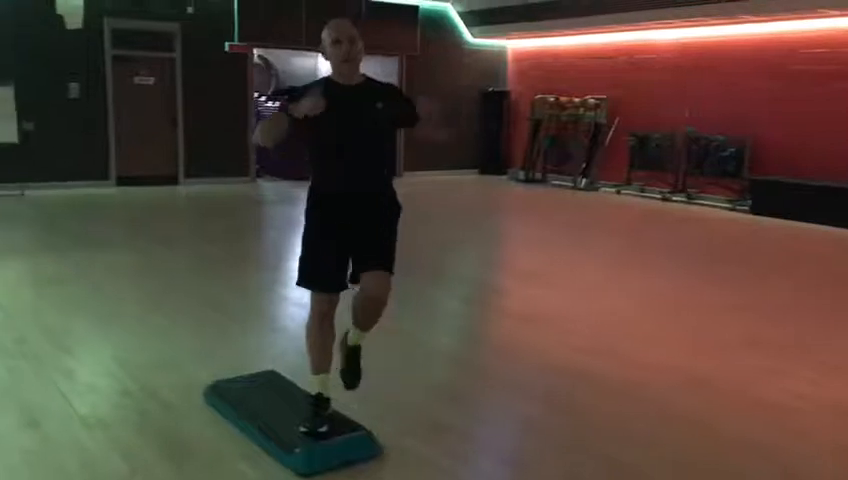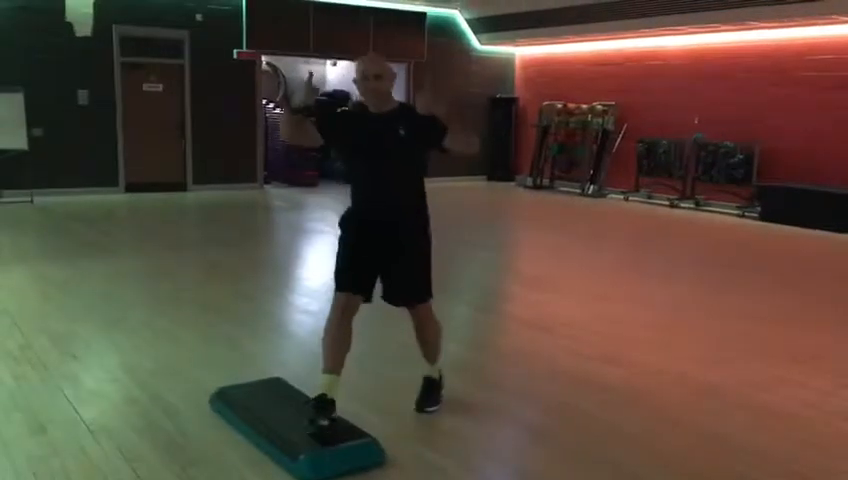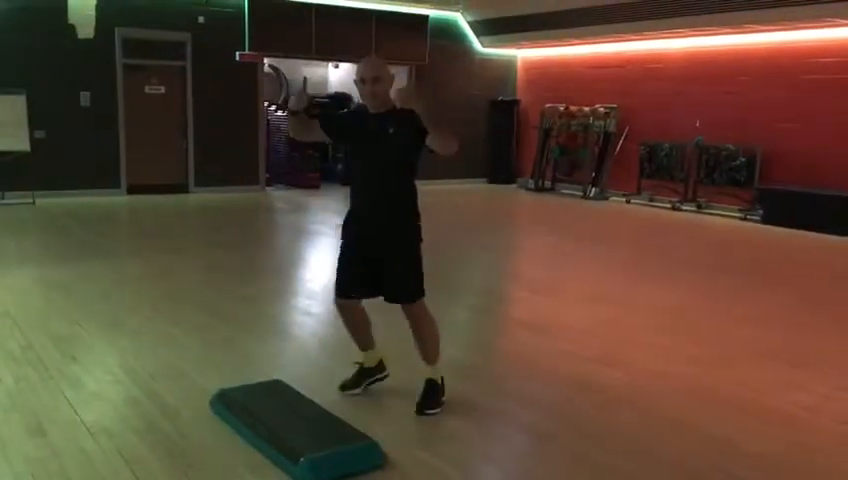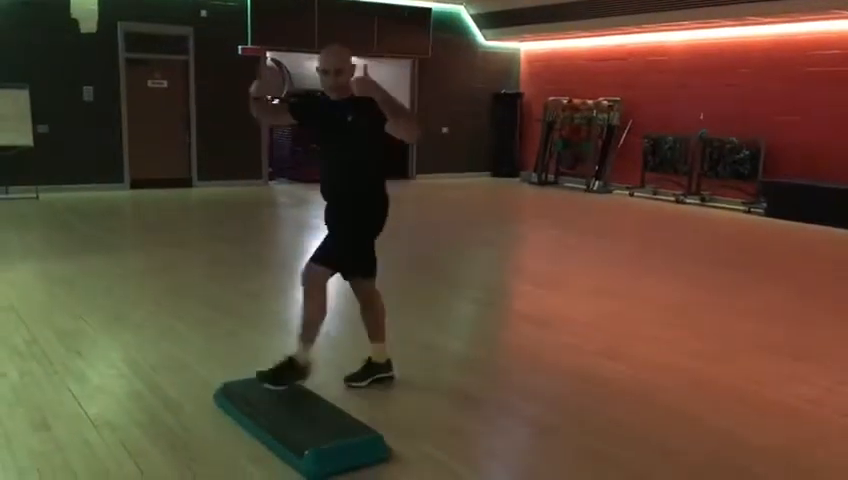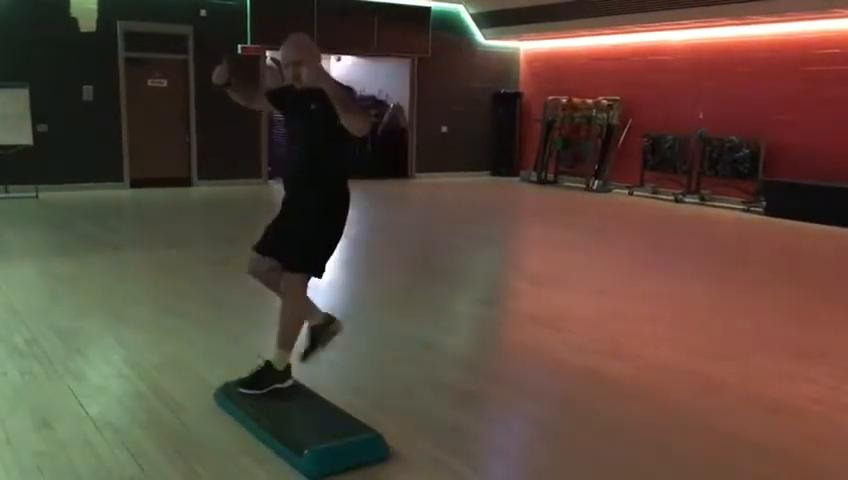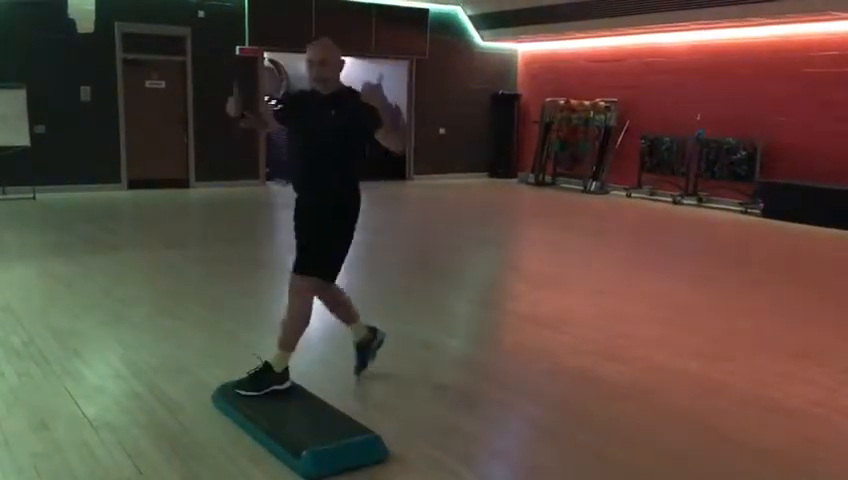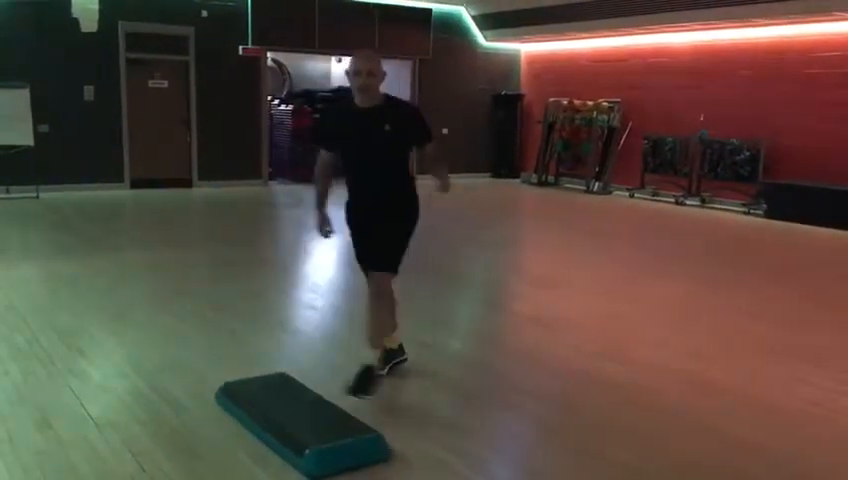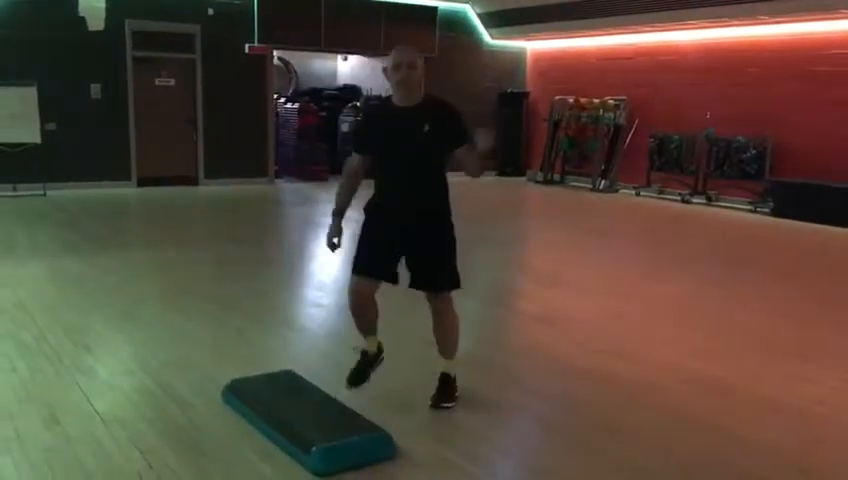
dt=0.4s
person 1, frame 1
left shoulder: (387, 95)
right shoulder: (311, 95)
right elbow: (264, 139)
right wrist: (296, 114)
left hip: (377, 208)
right hip: (327, 210)
left knee: (376, 290)
right knee: (322, 302)
left ankle: (353, 341)
right ankle: (320, 396)
person 1, frame 2
left shoulder: (417, 120)
right shoulder: (346, 121)
left elbow: (468, 147)
right elbow: (293, 136)
left wrist: (438, 119)
right wrist: (299, 107)
left hip: (408, 228)
right hip: (361, 225)
left knee: (419, 309)
right knee: (343, 305)
left ankle: (433, 376)
right ankle: (326, 397)
person 1, frame 3
left shoulder: (408, 119)
right shoulder: (350, 120)
left elbow: (448, 148)
right elbow: (303, 132)
left wrist: (420, 111)
right wrist: (295, 110)
left hip: (399, 227)
right hip: (359, 224)
left knee: (413, 306)
right knee: (346, 301)
left ankle: (434, 380)
right ankle: (373, 364)
person 1, frame 4
left shoulder: (369, 105)
right shoulder: (317, 106)
left elbow: (410, 134)
right elbow: (270, 116)
left wrist: (379, 94)
right wrist: (258, 96)
left hip: (365, 209)
right hip: (339, 208)
left knee: (313, 277)
right knee: (363, 284)
left ankle: (301, 361)
right ankle: (380, 361)
person 1, frame 5
left shoulder: (333, 95)
right shoulder: (292, 94)
left elbow: (360, 127)
right elbow: (253, 99)
left wrist: (327, 84)
right wrist: (226, 82)
left hip: (325, 204)
right hip: (297, 201)
left knee: (291, 281)
right knee: (259, 266)
left ankle: (279, 369)
right ankle: (318, 321)
person 1, frame 6
left shoulder: (355, 105)
right shoulder: (301, 102)
left elbow: (397, 145)
right elbow: (265, 121)
left wrist: (381, 107)
right wrist: (240, 113)
left hip: (336, 209)
right hip: (308, 205)
left knee: (300, 285)
right knee: (317, 283)
left ankle: (277, 369)
right ankle: (365, 335)
person 1, frame 7
left shoulder: (405, 113)
right shoulder: (337, 117)
left elbow: (426, 150)
right elbow: (326, 162)
left wrist: (440, 174)
right wrist: (321, 208)
left hip: (398, 210)
right hip: (360, 210)
left knee: (378, 283)
right knee: (380, 281)
left ankle: (372, 364)
right ankle: (393, 347)
person 1, frame 8
left shoulder: (443, 114)
right shoulder: (373, 118)
left elbow: (472, 167)
right elbow: (354, 170)
left wrist: (482, 149)
right wrist: (337, 216)
left hip: (432, 219)
right hip: (383, 215)
left knee: (440, 299)
right knee: (359, 290)
left ankle: (448, 375)
right ankle: (371, 349)
